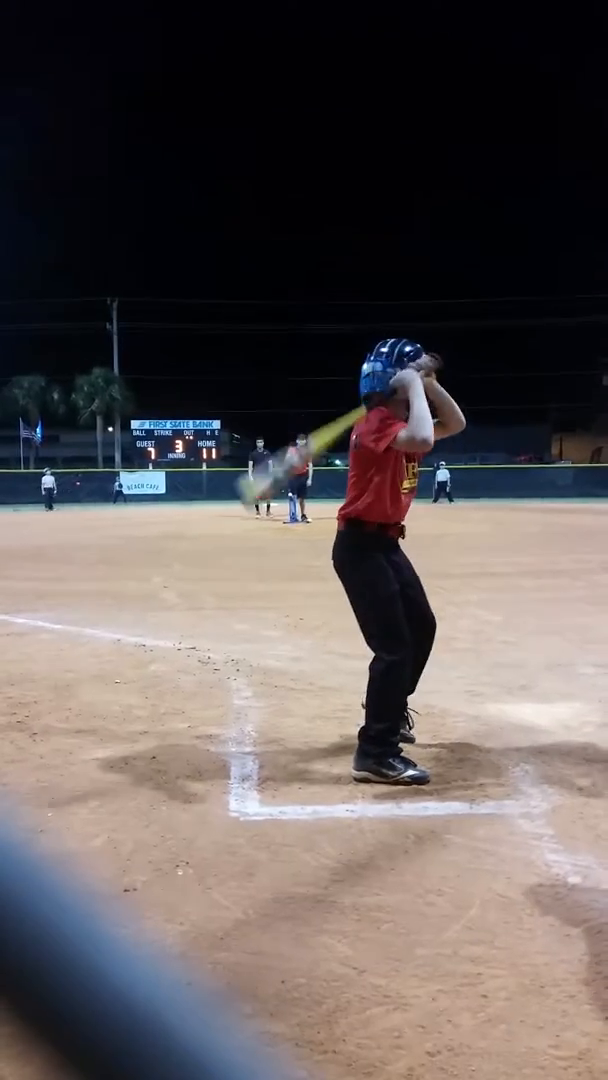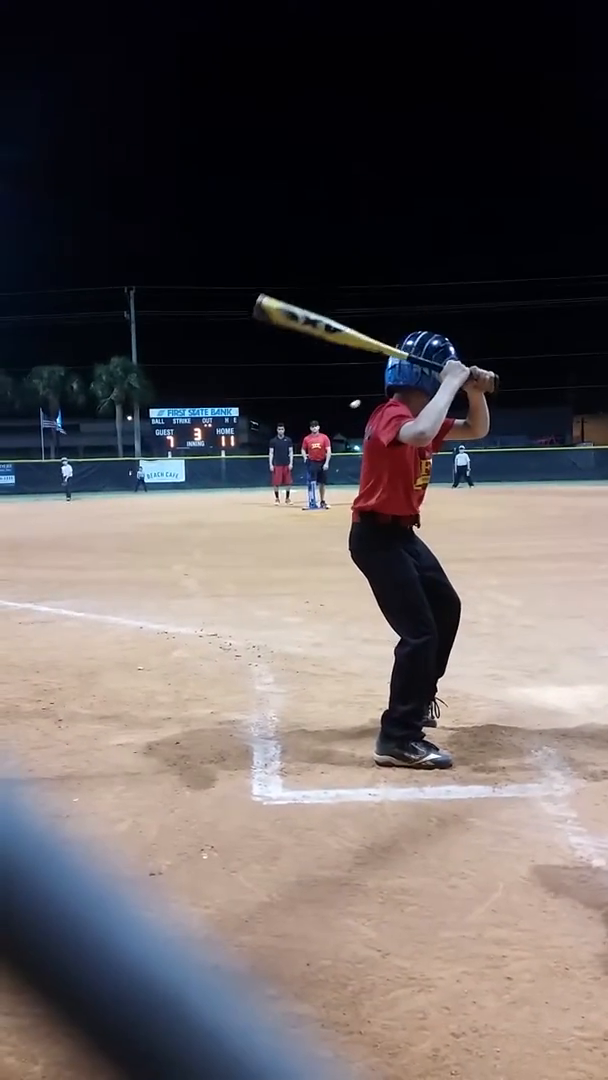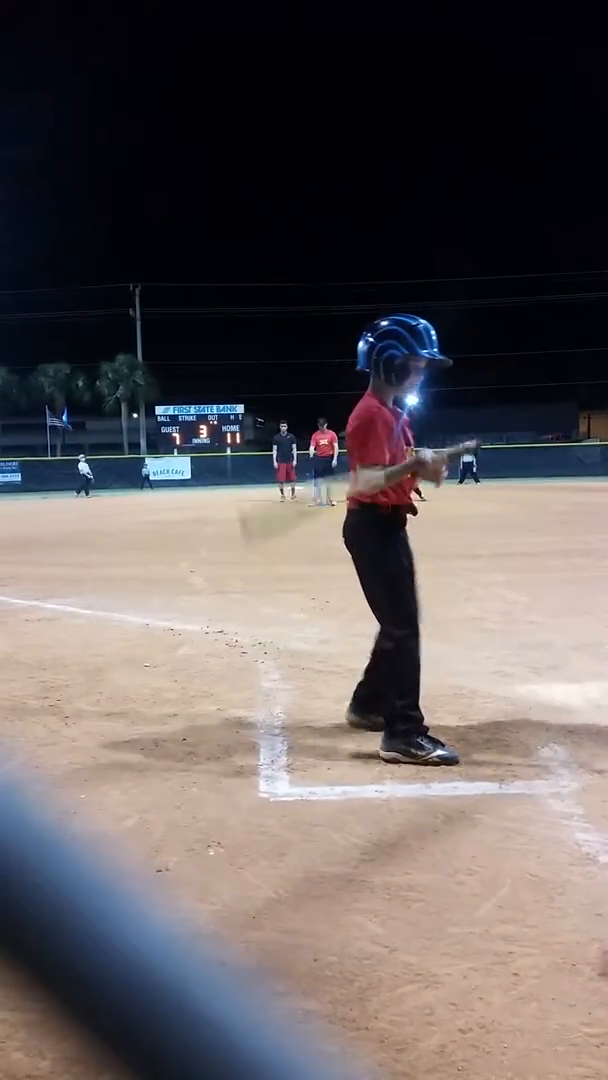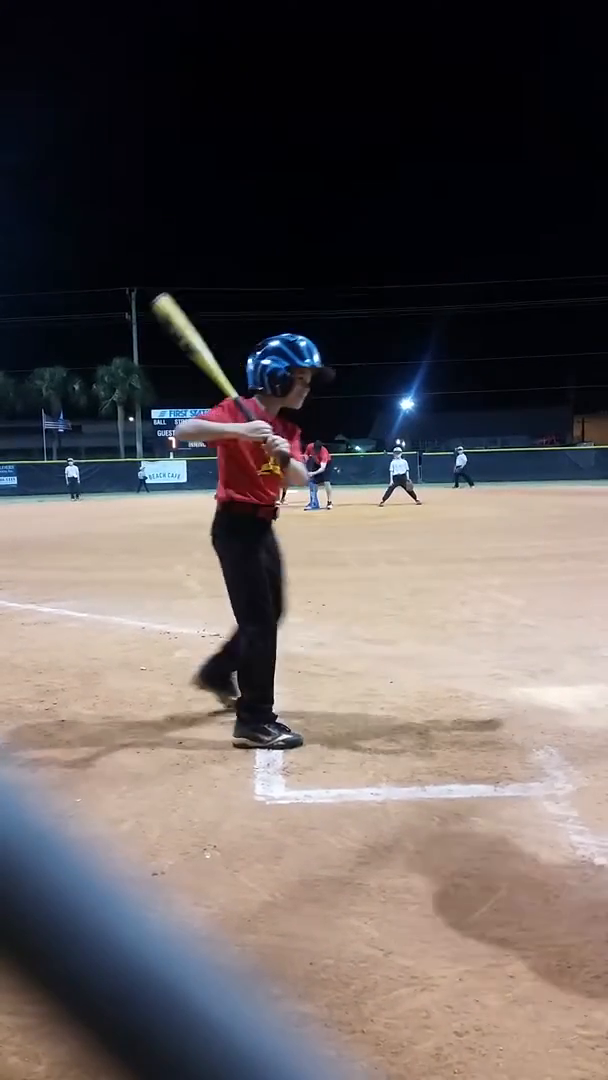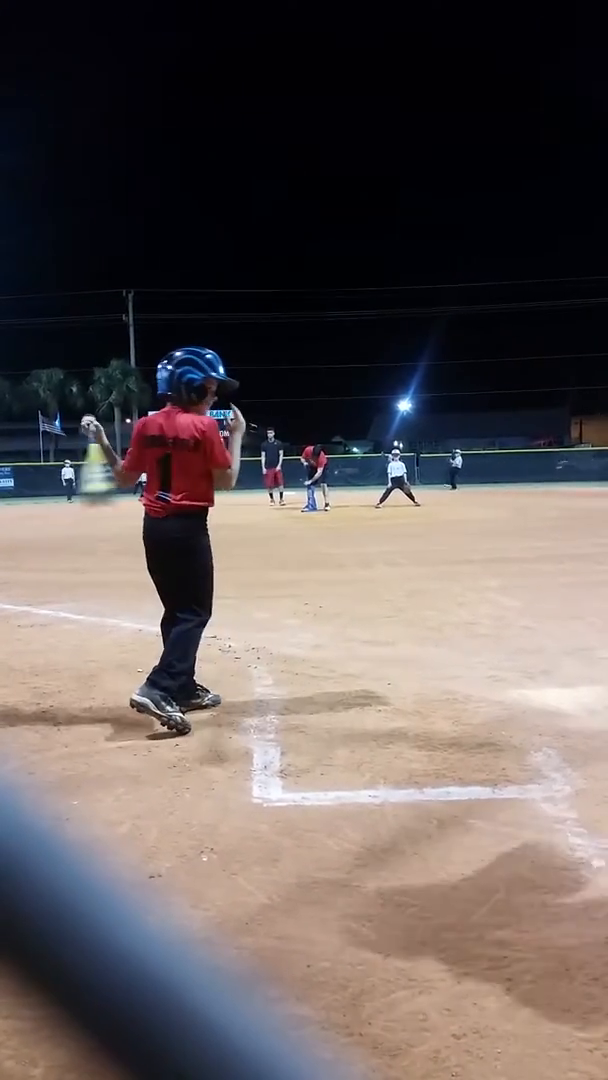
dt=1s
person 1, frame 1
left shoulder: (398, 422)
right shoulder: (375, 422)
left elbow: (455, 424)
right elbow: (422, 439)
left wrist: (428, 381)
right wrist: (414, 390)
left hip: (385, 542)
right hip: (360, 546)
left knee: (421, 628)
right knee: (394, 646)
left ankle: (389, 709)
right ankle: (375, 755)
person 1, frame 2
left shoulder: (418, 416)
right shoulder: (391, 414)
left elbow: (477, 430)
right elbow: (419, 435)
left wrist: (475, 392)
right wrist: (451, 382)
left hip: (401, 532)
right hip: (376, 536)
left knee: (446, 608)
right knee: (419, 630)
left ankle: (417, 697)
right ankle: (398, 738)
person 1, frame 3
left shoulder: (392, 413)
right shoulder: (370, 413)
left wrist: (423, 467)
right wrist: (415, 464)
left hip: (389, 525)
right hip: (372, 526)
left knee: (400, 620)
right knee: (401, 626)
left ankle: (370, 701)
right ankle: (403, 734)
person 1, frame 4
left shoulder: (288, 428)
right shoulder: (238, 410)
left elbow: (299, 478)
right elbow: (185, 430)
left wrist: (284, 455)
right wrist: (239, 431)
left hip: (260, 525)
right hip: (238, 525)
left knee: (265, 613)
right knee: (259, 619)
left ankle: (218, 672)
right ankle: (254, 721)
person 1, frame 5
left shoulder: (145, 426)
right shoulder: (204, 427)
left elbow: (126, 478)
right elbow: (226, 482)
left wrist: (101, 439)
right wrist: (237, 435)
left hip: (153, 526)
right hip: (187, 527)
left knee: (176, 609)
right knee: (194, 613)
left ankle: (183, 687)
right ankle: (157, 690)
